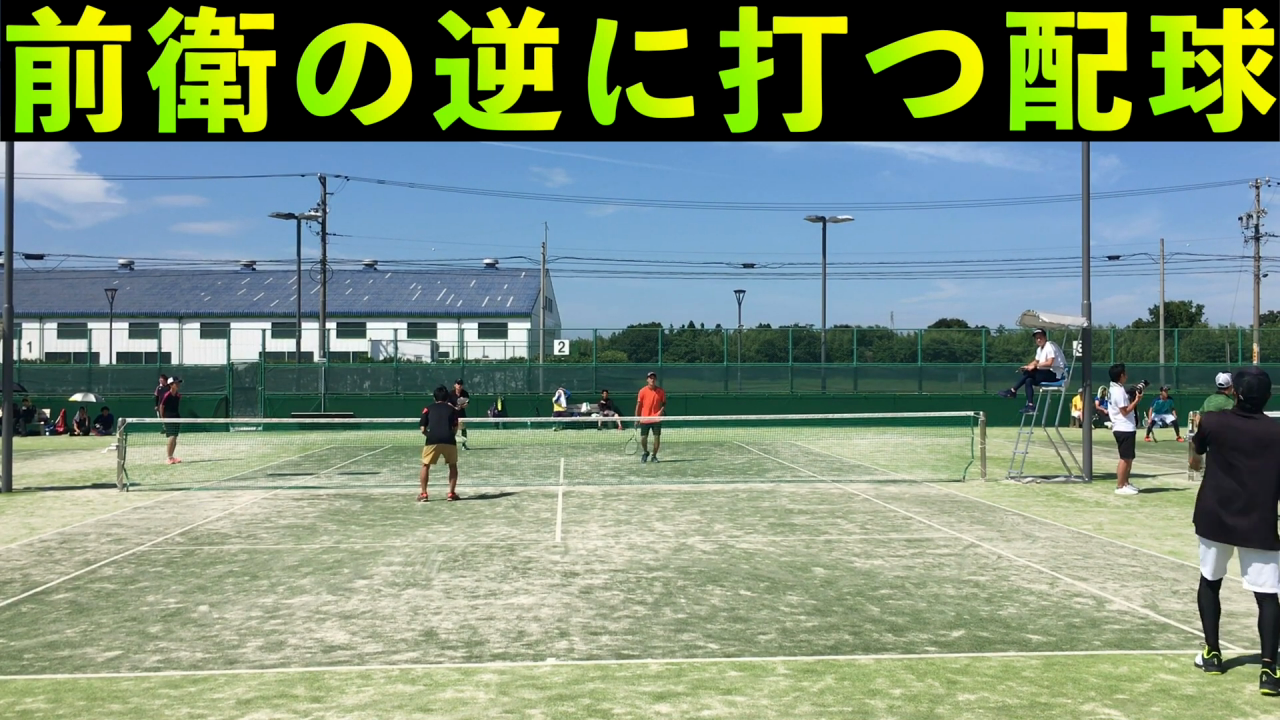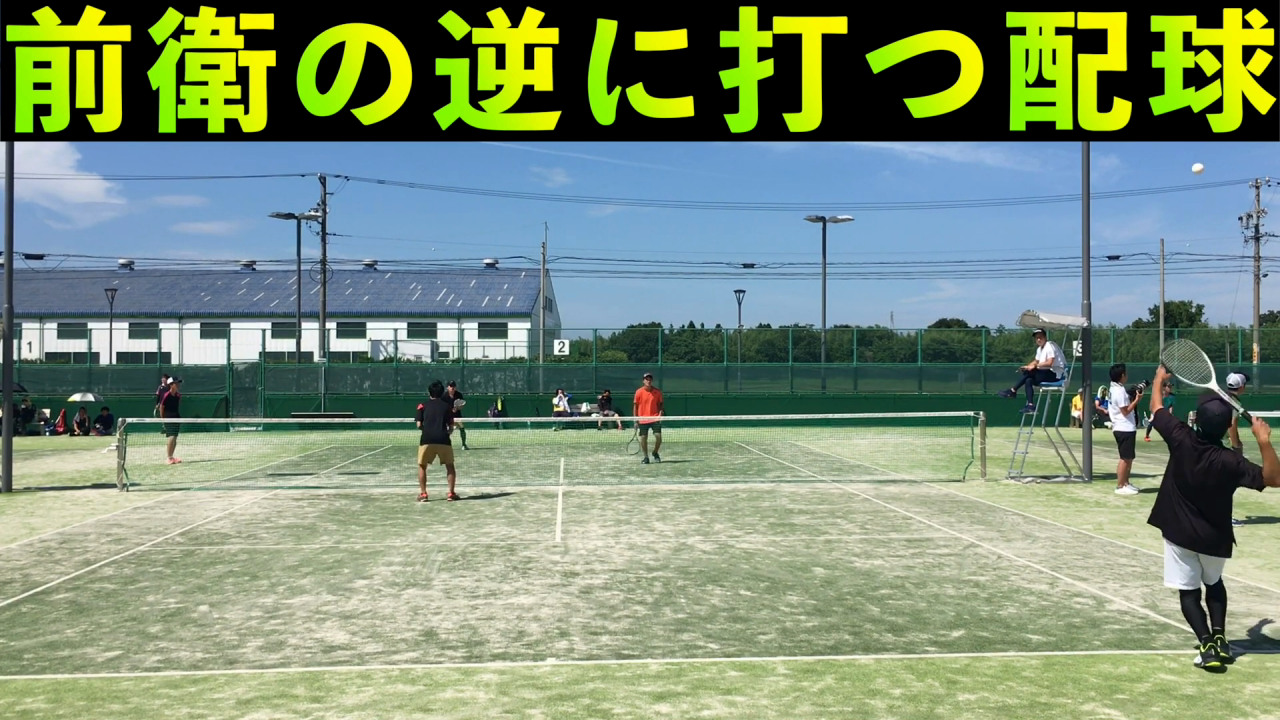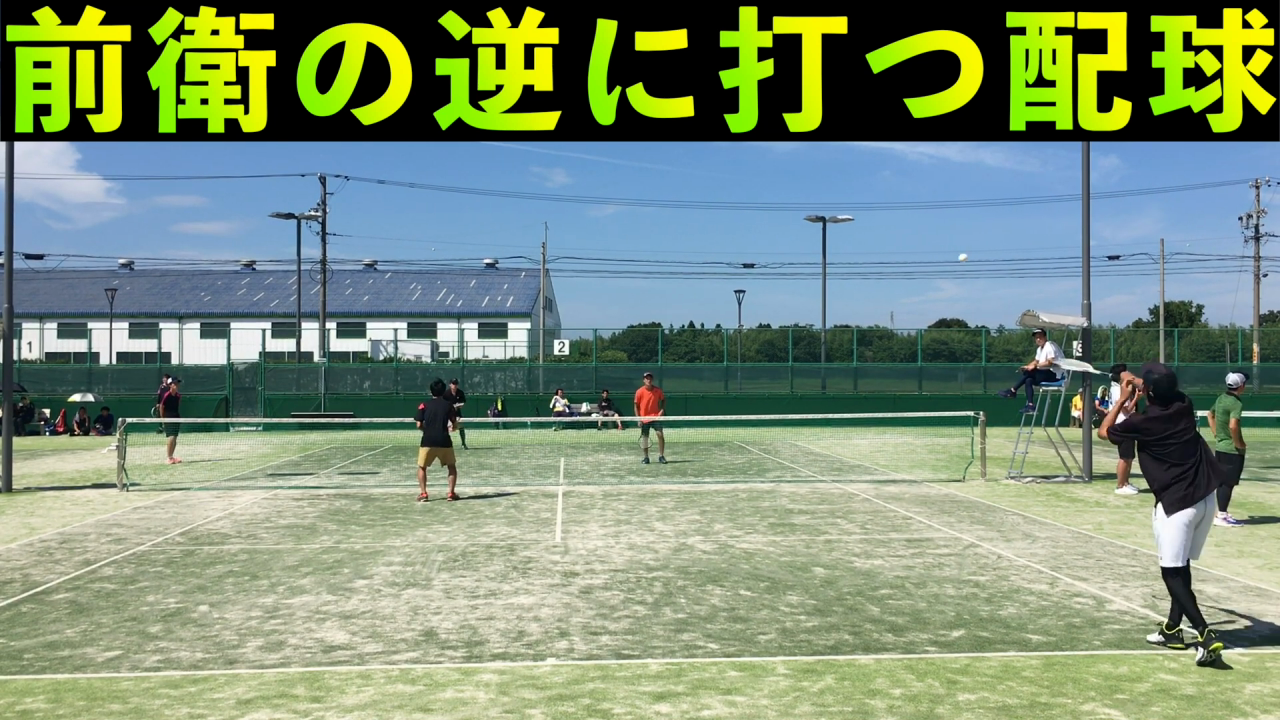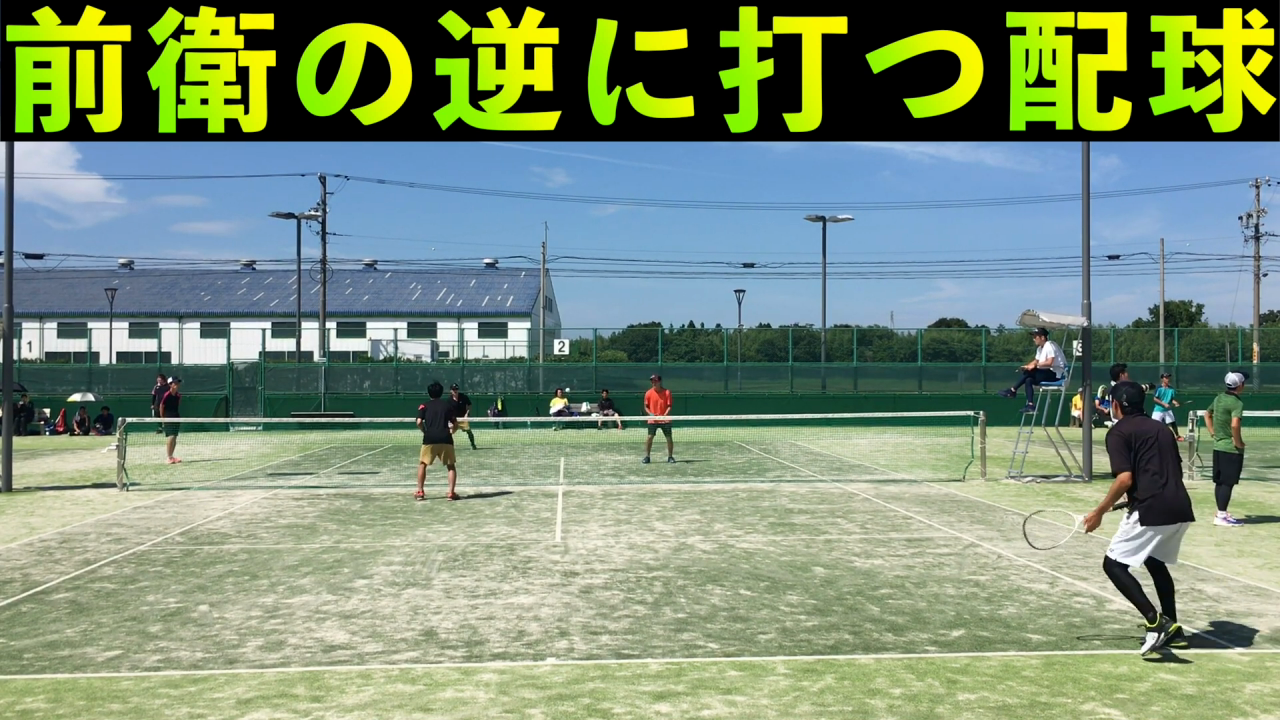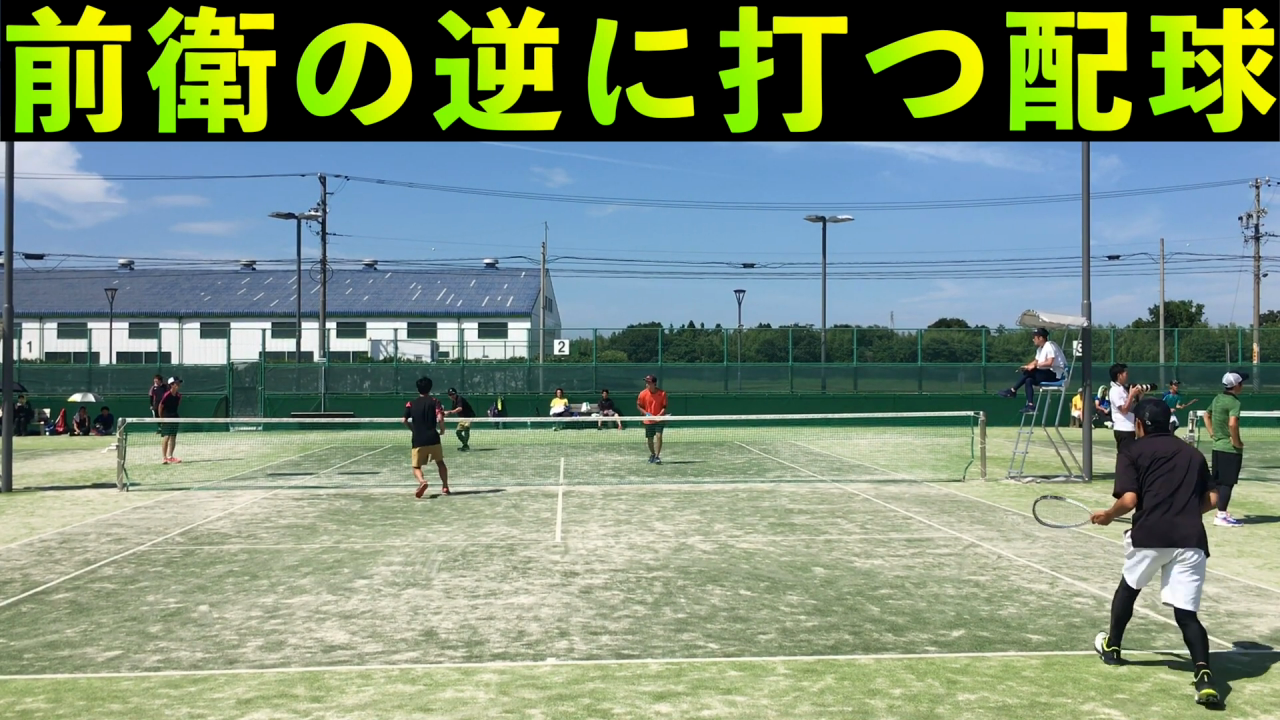
dt=0.5s
person 1, frame 1
left shoulder: (1212, 423)
left elbow: (1196, 455)
left wrist: (1196, 460)
left hip: (1214, 521)
left knee: (1209, 582)
left ankle: (1211, 653)
person 1, frame 2
left shoulder: (1181, 440)
right shoulder: (1230, 462)
left elbow: (1156, 406)
left wrist: (1159, 379)
left hip: (1179, 534)
right hip: (1216, 538)
left knee: (1189, 592)
right knee: (1214, 584)
left ankle: (1207, 645)
right ankle: (1219, 639)
person 1, frame 3
left shoulder: (1141, 421)
right shoulder: (1182, 406)
left elbow: (1104, 431)
right elbow: (1169, 388)
left wrist: (1123, 398)
right wrist: (1135, 380)
left hip: (1177, 503)
right hip: (1204, 497)
left knee: (1173, 573)
right knee: (1179, 566)
left ankle: (1206, 637)
right ankle: (1173, 630)
person 1, frame 4
left shoulder: (1119, 433)
right shoulder: (1162, 429)
left elbow: (1125, 479)
left wrist: (1099, 511)
left hip: (1151, 511)
right hip: (1180, 509)
left knee: (1114, 566)
right knee: (1156, 563)
left ankle: (1155, 621)
right ankle: (1170, 627)
person 1, frame 5
left shoulder: (1132, 452)
right shoulder: (1193, 453)
left elbow: (1128, 501)
right elbow: (1211, 500)
left wrist: (1106, 515)
left hip: (1150, 535)
right hip: (1191, 540)
left knee: (1129, 587)
right knee: (1186, 614)
left ankle: (1111, 647)
right ankle: (1204, 672)
